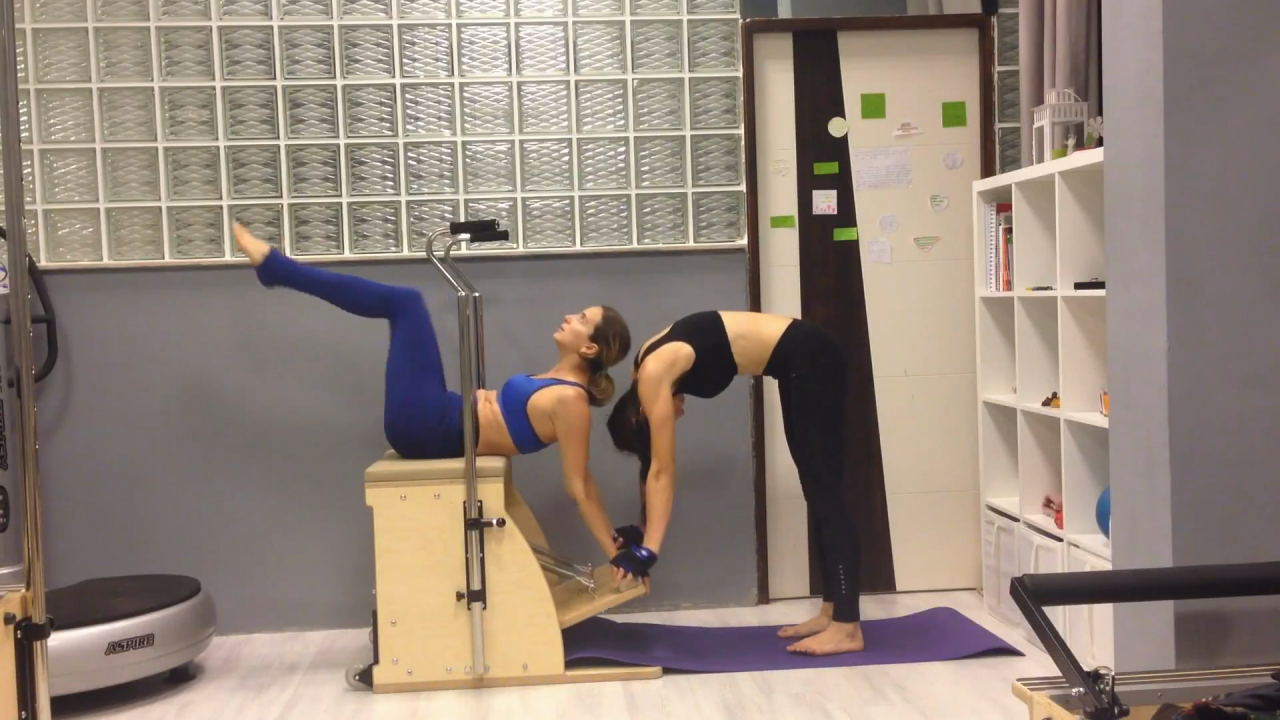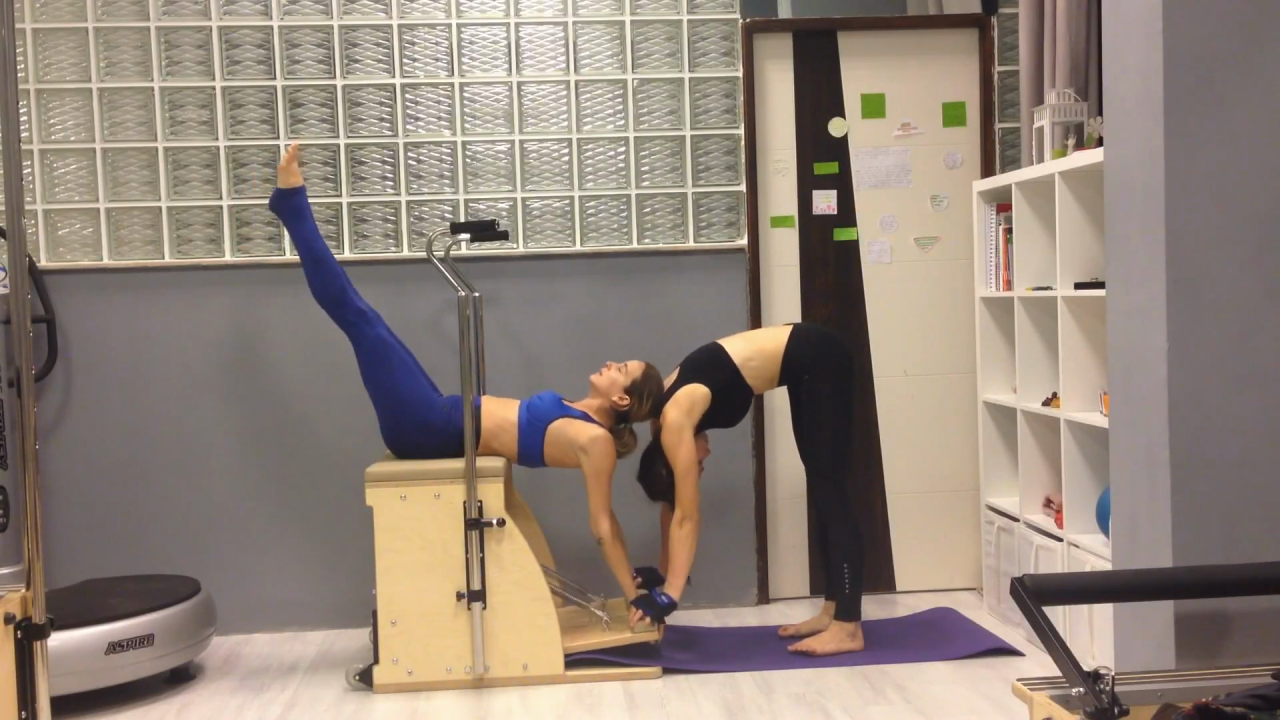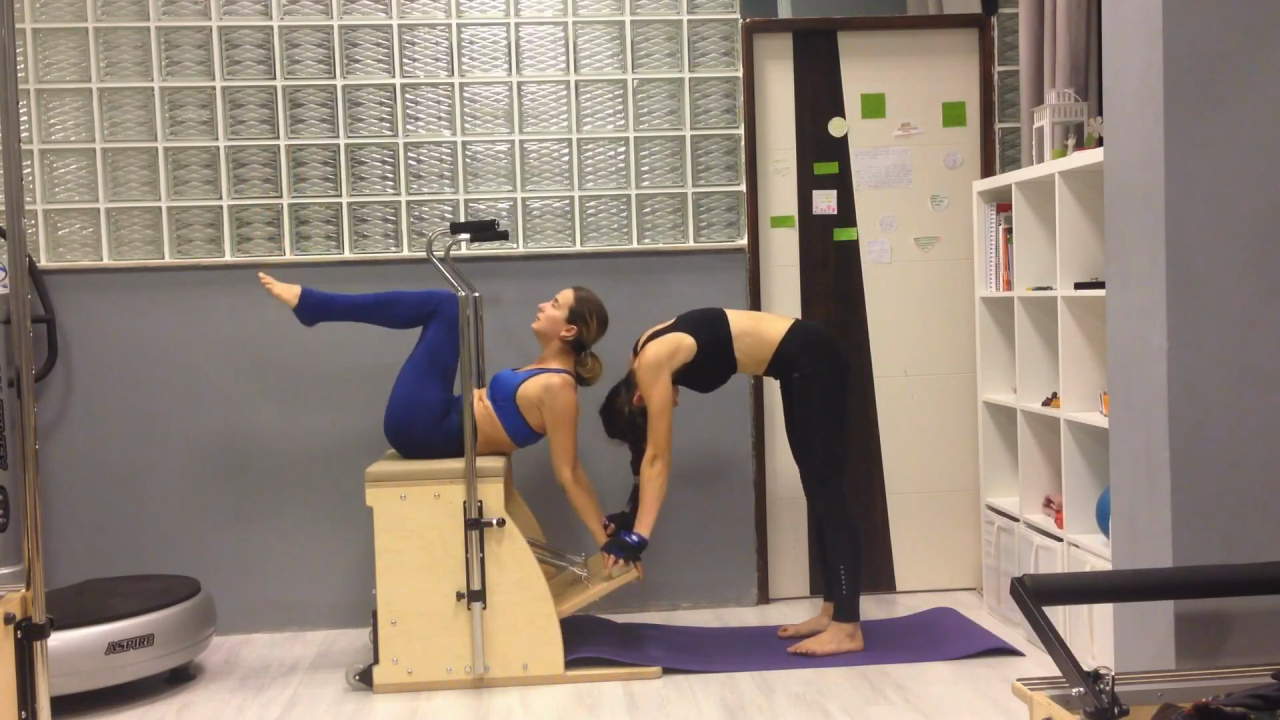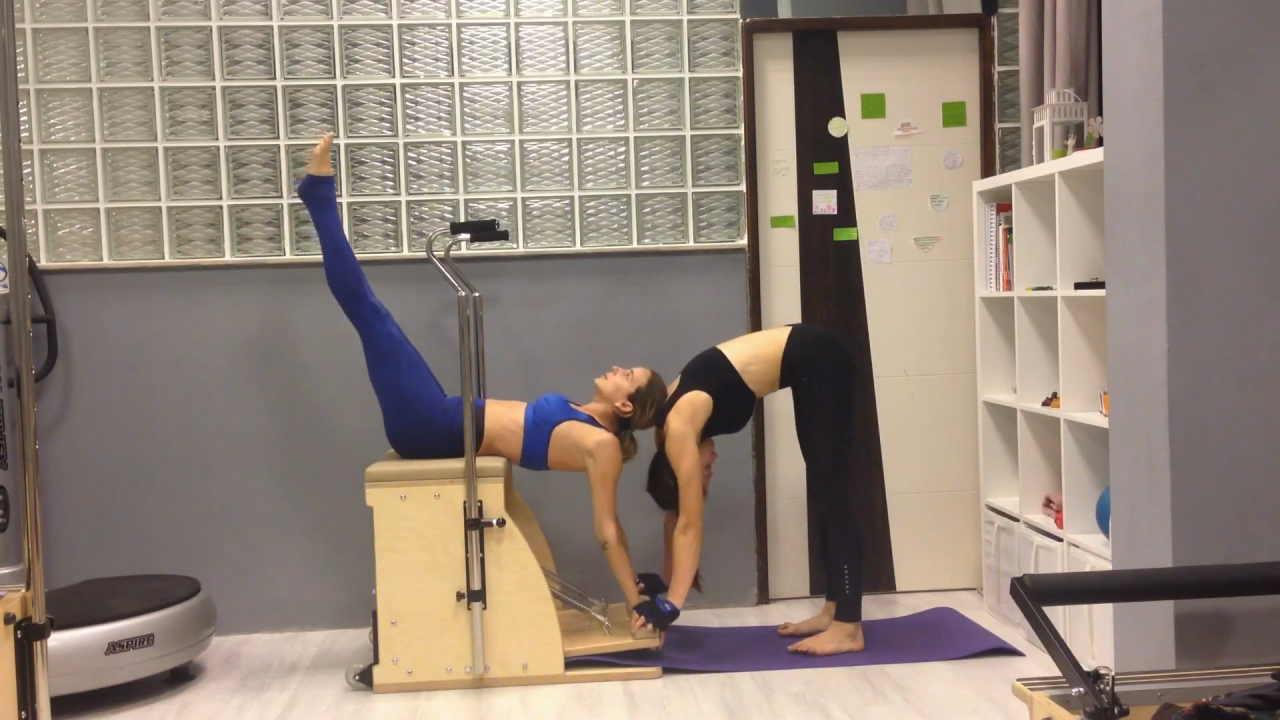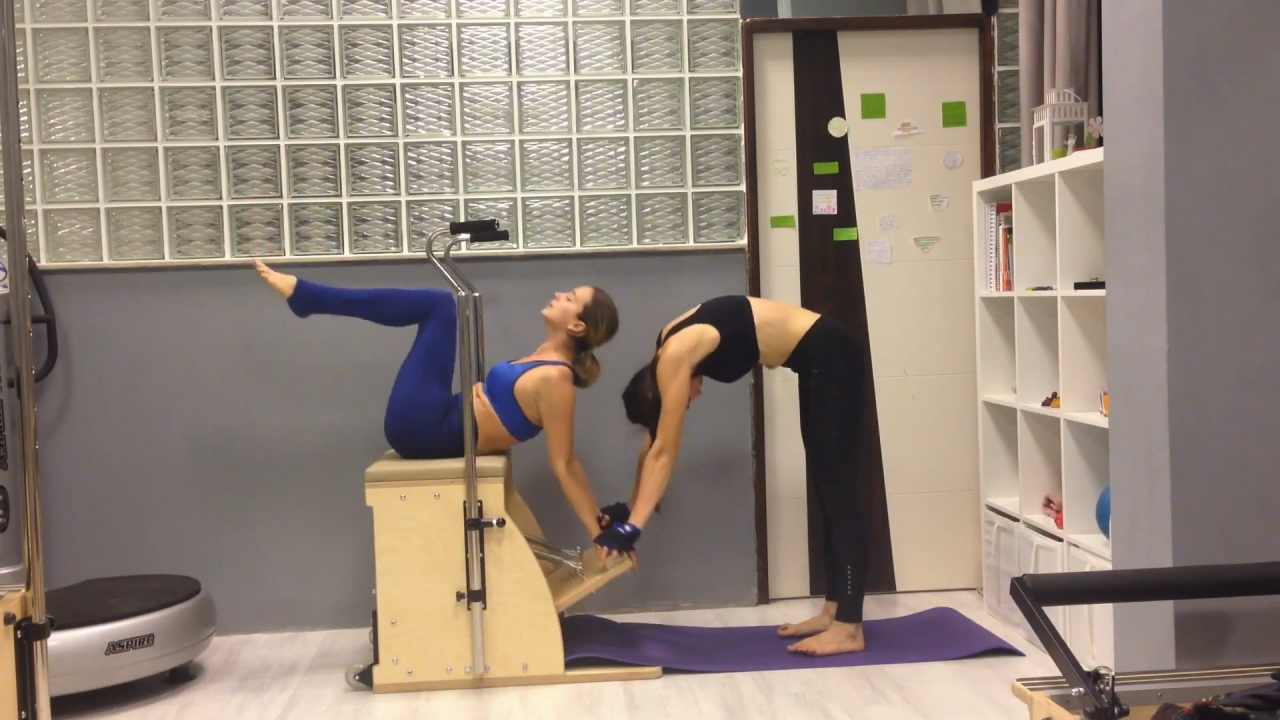
dt=1s
person 1, frame 1
left shoulder: (571, 401)
right shoulder: (560, 383)
left elbow: (580, 487)
left wrist: (615, 554)
left hip: (427, 432)
right hip: (437, 425)
left knee: (405, 305)
right knee: (405, 303)
left ankle: (273, 264)
right ankle: (274, 265)
person 1, frame 2
left shoulder: (595, 440)
right shoulder: (582, 417)
left elbow: (603, 526)
left wrist: (635, 596)
left hip: (431, 432)
right hip: (442, 420)
left knee: (360, 320)
right knee: (359, 316)
left ankle: (293, 203)
person 1, frame 3
left shoulder: (557, 388)
right shoulder: (547, 371)
left elbow: (569, 474)
left wrist: (607, 542)
left hip: (423, 430)
right hip: (433, 427)
left knee: (444, 306)
right knee: (443, 305)
left ankle: (309, 301)
right ankle: (310, 301)
person 1, frame 4
left shoulder: (601, 445)
right shoulder: (586, 421)
left elbow: (607, 532)
left wrist: (638, 603)
left hip: (434, 430)
right hip: (446, 421)
left knee: (370, 314)
right knee: (371, 315)
left ankle: (322, 192)
person 1, frame 5
left shoulder: (554, 380)
right shoulder: (546, 361)
left elbow: (564, 464)
left wrist: (598, 535)
left hip: (424, 431)
right hip: (436, 427)
left knee: (439, 306)
right knee: (441, 304)
left ankle: (302, 292)
right ankle: (304, 293)
person 2, frame 1
left shoulder: (653, 375)
right shoulder: (650, 365)
left elbow: (662, 471)
right elbow: (654, 466)
left wrist: (646, 550)
right wrist: (641, 532)
left hip: (812, 359)
right hip: (800, 362)
left knee: (824, 493)
right knee: (817, 492)
left ankle: (847, 628)
right ankle: (833, 613)
person 2, frame 2
left shoulder: (675, 422)
right shoulder: (666, 413)
left elbow: (685, 517)
right elbow: (672, 506)
left wrist: (668, 595)
right wrist: (663, 575)
left hip: (820, 362)
right hip: (807, 363)
left knee: (830, 493)
right knee: (821, 492)
left ankle: (848, 628)
right ankle: (834, 612)
person 2, frame 3
left shoulder: (652, 362)
right shoulder: (647, 355)
left elbow: (657, 458)
right elbow: (653, 454)
left wrist: (638, 535)
right wrist: (632, 516)
left hip: (814, 360)
right hip: (802, 364)
left knee: (826, 494)
right knee: (819, 493)
left ankle: (847, 629)
right ankle: (833, 613)
person 2, frame 4
left shoulder: (679, 430)
right shoulder: (671, 423)
left elbow: (689, 525)
right elbow: (678, 516)
left wrist: (671, 603)
right wrist: (667, 585)
left hip: (819, 361)
right hip: (808, 361)
left knee: (831, 494)
right knee: (824, 492)
left ankle: (848, 628)
right ankle: (835, 611)
person 2, frame 5
left shoulder: (676, 355)
right shoulder: (670, 348)
left elbow: (663, 451)
right elbow: (655, 443)
left wrist: (631, 526)
right wrist: (629, 511)
left hip: (832, 356)
right hip: (819, 359)
left knee: (837, 492)
right knee: (825, 491)
left ankle: (848, 629)
right ankle: (834, 611)
